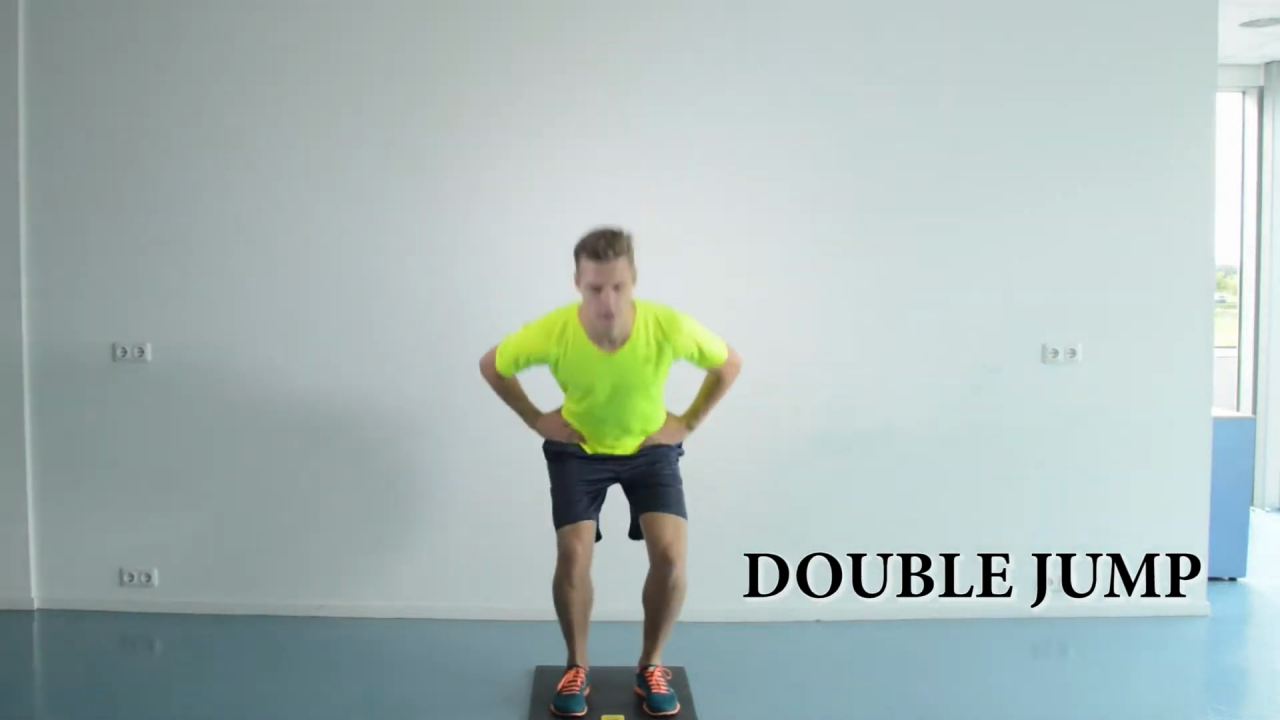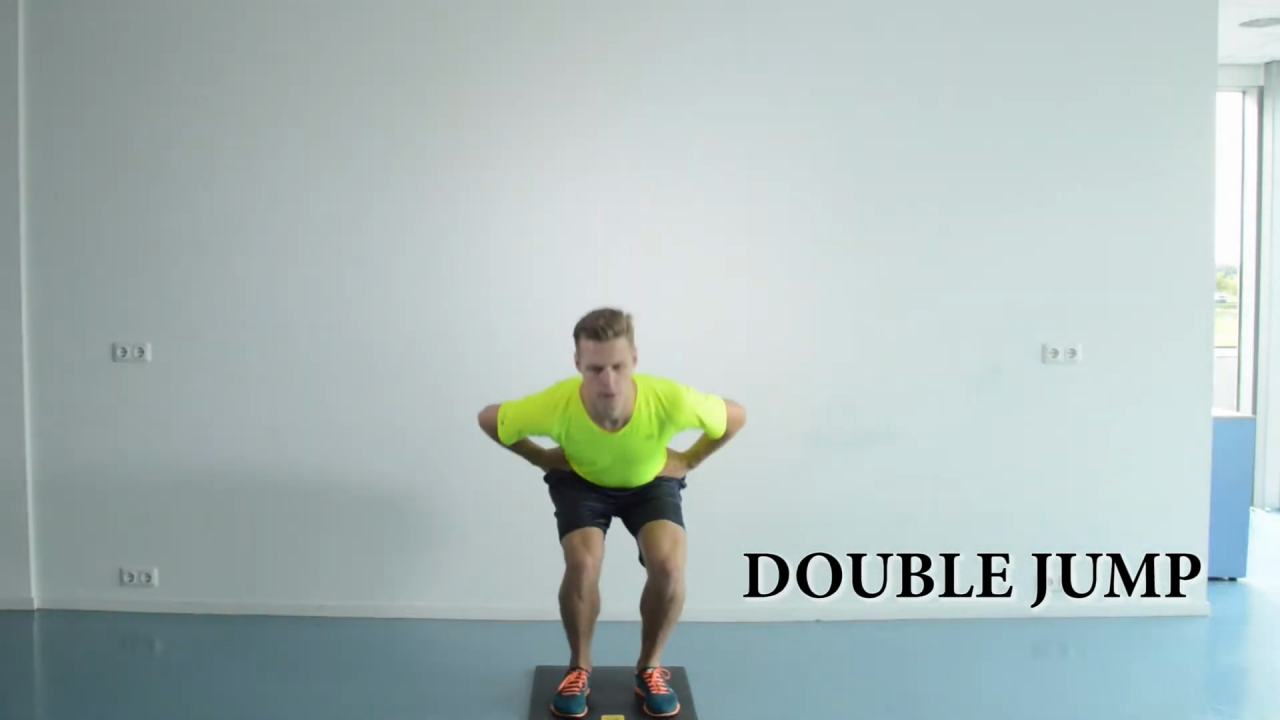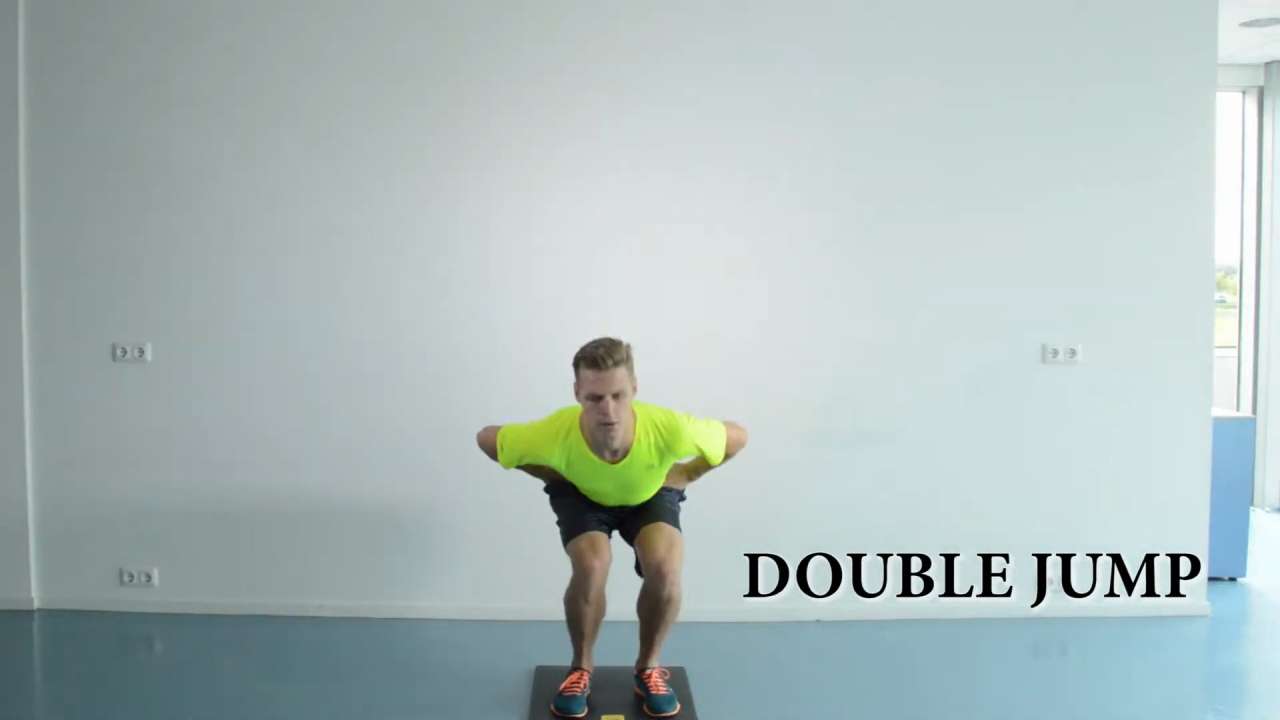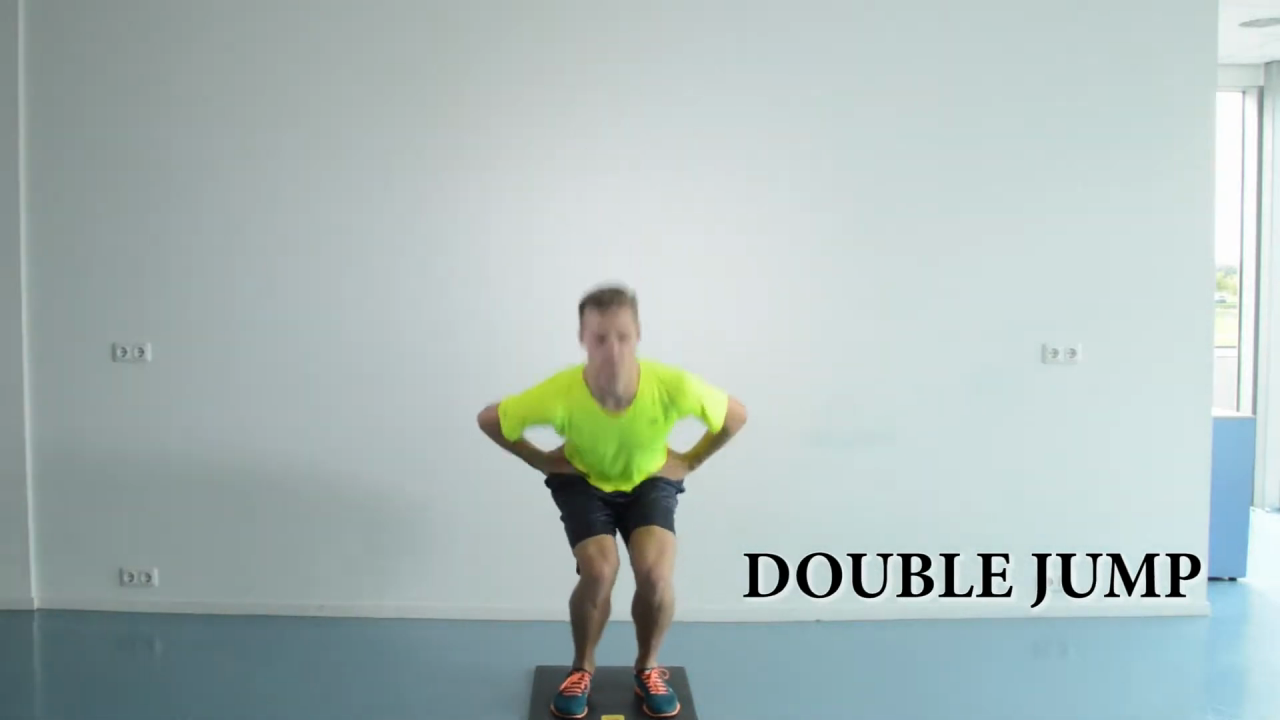
dt=0.2s
person 1, frame 1
left shoulder: (669, 328)
right shoulder: (551, 334)
left elbow: (729, 363)
right elbow: (492, 366)
left wrist: (689, 421)
right wrist: (537, 420)
left hip: (649, 447)
right hip: (578, 449)
left knee: (671, 553)
right knee: (573, 555)
left ankle: (652, 666)
right ankle: (576, 666)
person 1, frame 2
left shoulder: (670, 402)
right shoulder: (554, 408)
left elbow: (736, 415)
right elbow: (487, 417)
left wrist: (689, 460)
right wrist: (543, 458)
left hip: (649, 483)
right hip: (581, 482)
left knee: (669, 564)
right knee: (583, 561)
left ankle: (650, 667)
right ankle: (579, 666)
person 1, frame 3
left shoulder: (669, 430)
right shoulder: (554, 436)
left elbow: (737, 436)
right elbow: (486, 437)
left wrist: (688, 474)
right wrist: (545, 473)
left hip: (650, 497)
right hip: (582, 497)
left knee: (664, 567)
right knee: (590, 565)
left ankle: (649, 667)
right ankle: (581, 667)
person 1, frame 4
left shoulder: (673, 387)
right shoulder: (559, 394)
left elbow: (736, 415)
right elbow: (489, 419)
left wrist: (689, 462)
right wrist: (543, 460)
left hip: (648, 484)
right hip: (584, 485)
left knee: (656, 573)
right knee: (598, 572)
left ankle: (648, 666)
right ankle: (582, 667)
